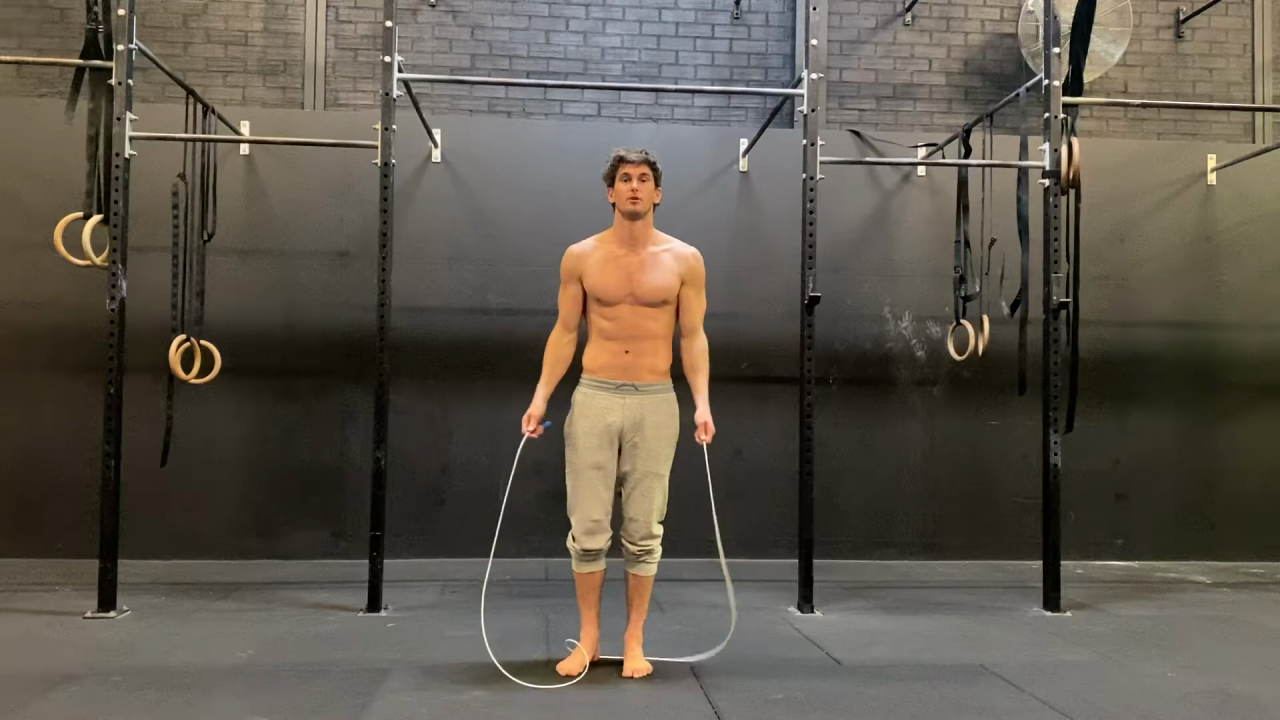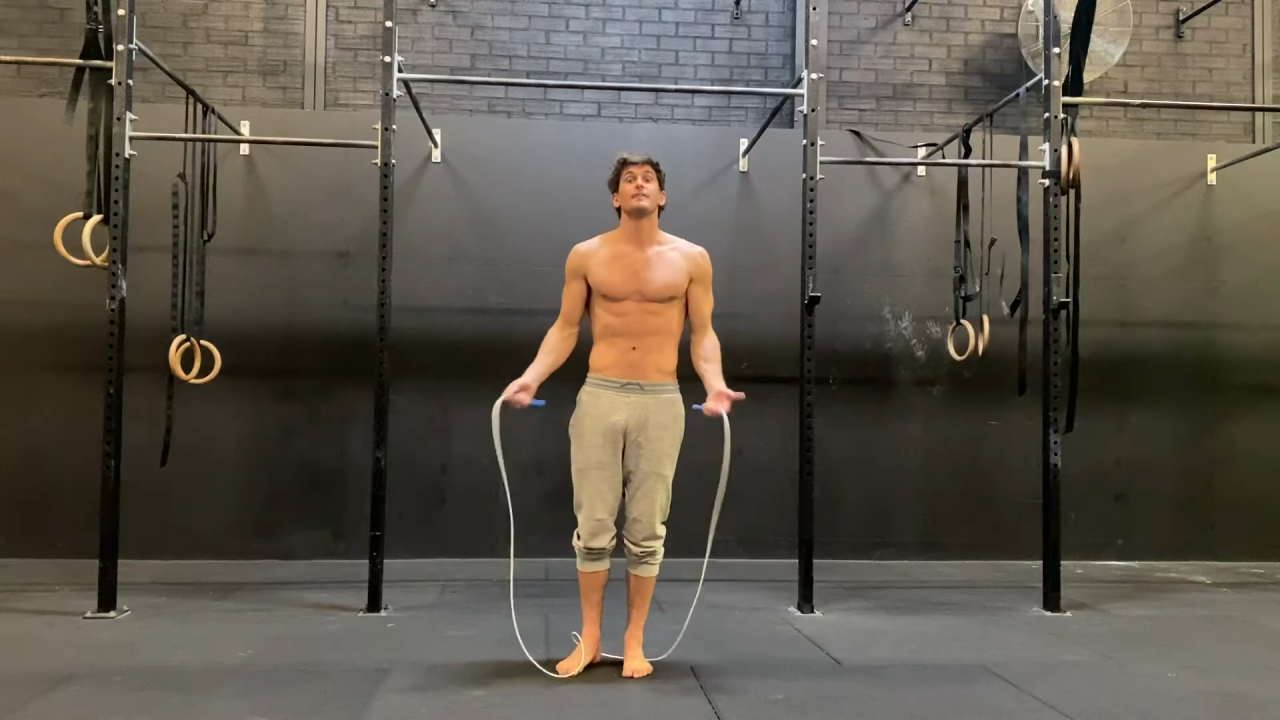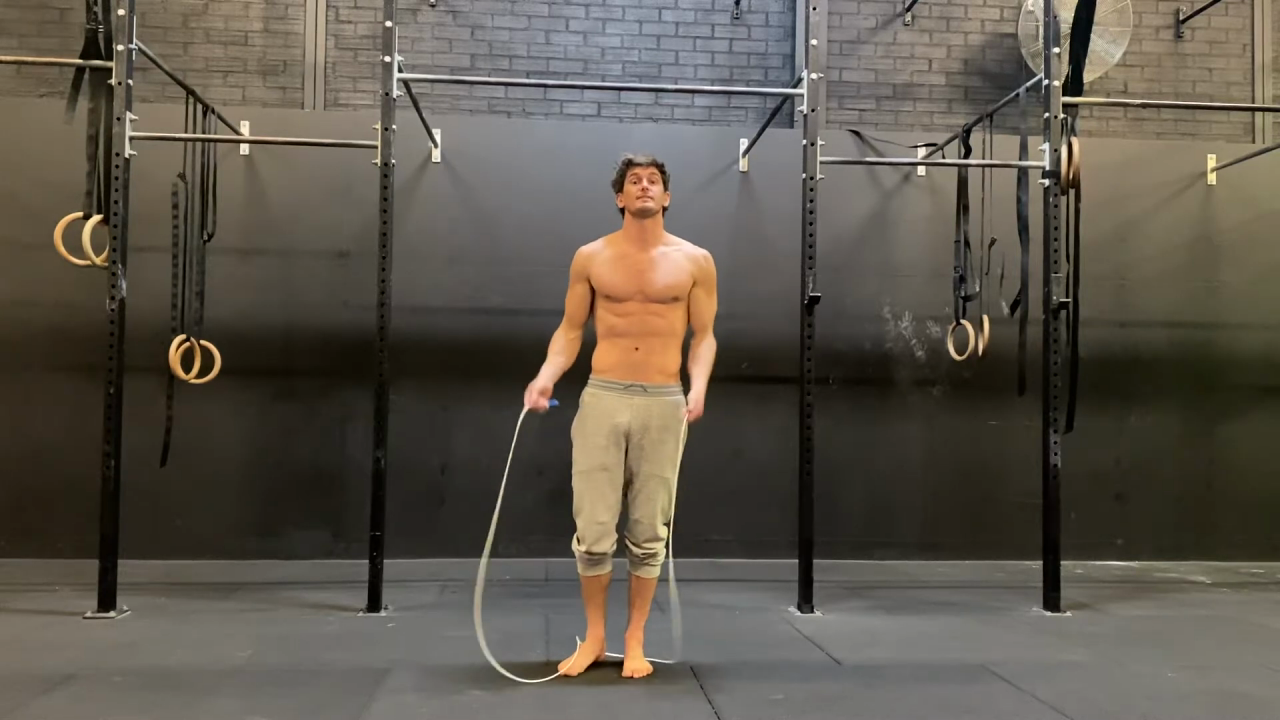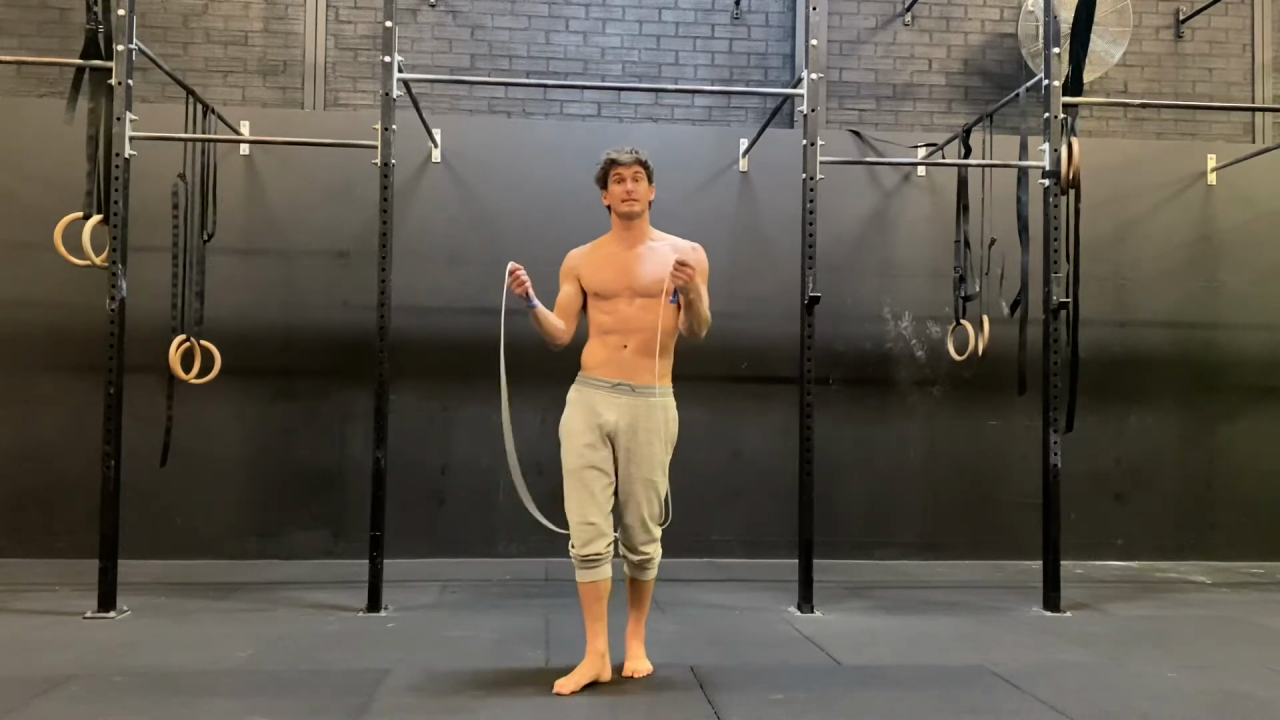
dt=0.7s
person 1, frame 1
left shoulder: (684, 259)
right shoulder: (580, 257)
left elbow: (693, 336)
right elbow: (565, 332)
left wrist: (701, 402)
right wrist: (540, 397)
left hip: (655, 402)
right hip: (593, 399)
left knee: (643, 530)
right knee: (587, 527)
left ankle: (633, 641)
right ankle: (588, 638)
person 1, frame 2
left shoulder: (690, 258)
right shoulder: (585, 255)
left elbow: (702, 333)
right elbow: (565, 328)
left wrist: (715, 384)
right wrist: (530, 377)
left hip: (660, 402)
right hip: (599, 398)
left knee: (646, 529)
right knee: (592, 525)
left ankle: (634, 641)
right ankle: (589, 638)
person 1, frame 3
left shoulder: (695, 261)
right shoulder: (590, 257)
left elbow: (704, 336)
right elbow: (571, 329)
left wrist: (697, 387)
right wrist: (546, 376)
left hip: (663, 405)
right hip: (601, 400)
left knee: (648, 532)
right knee: (593, 528)
left ankle: (634, 641)
right ankle: (594, 635)
person 1, frame 4
left shoulder: (684, 253)
right shoulder: (580, 260)
left elbow: (698, 331)
right elbow: (560, 334)
left wrist: (690, 294)
right wrist: (531, 301)
left hip: (649, 404)
right hip: (588, 400)
left knee: (642, 533)
right knee: (589, 533)
left ankle: (636, 638)
right ankle: (596, 654)
